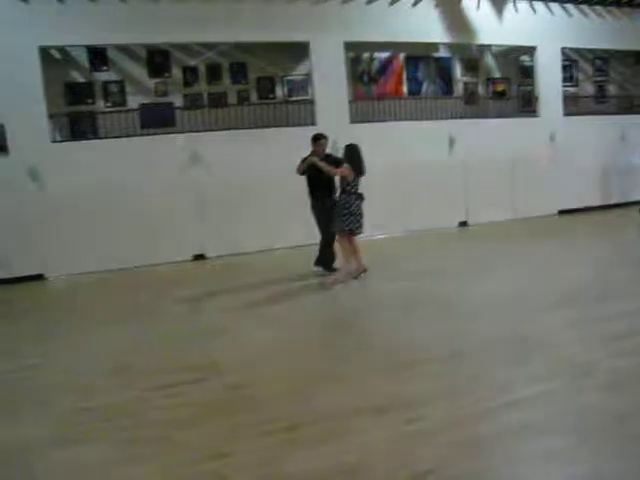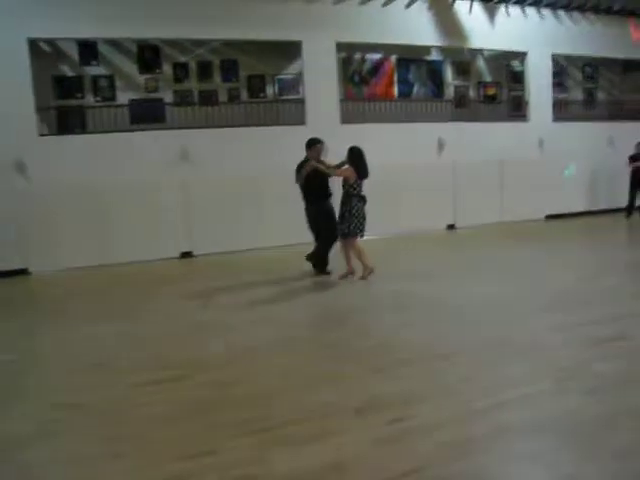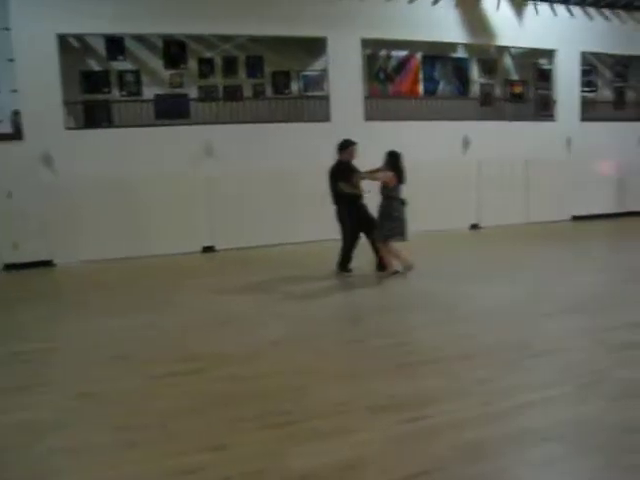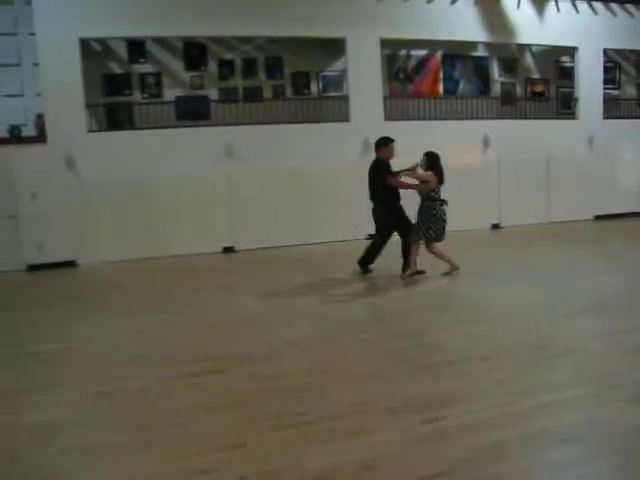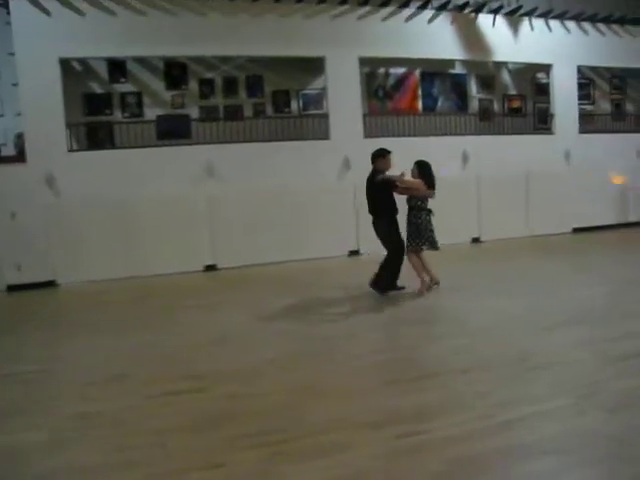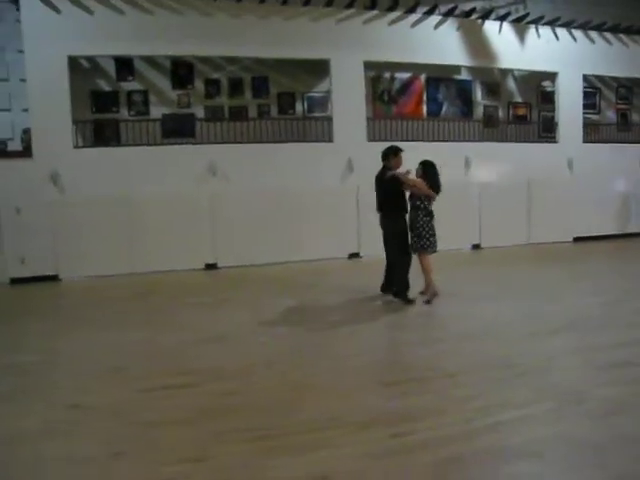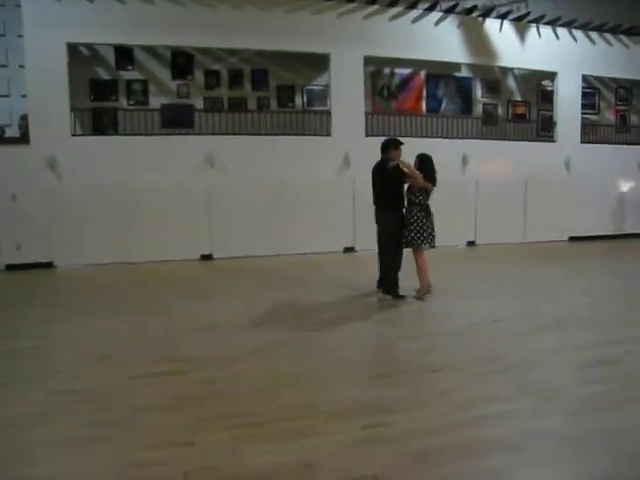
dt=0.3s
person 1, frame 1
left shoulder: (330, 158)
right shoulder: (309, 160)
left elbow: (344, 164)
right elbow: (299, 171)
right wrist: (309, 162)
left hip: (331, 199)
right hip: (318, 201)
left knee: (331, 231)
right knee: (328, 231)
left ankle: (321, 260)
right ankle: (327, 262)
person 1, frame 2
left shoulder: (321, 164)
right shoulder: (303, 166)
right elbow: (299, 181)
right wrist: (307, 168)
left hip: (326, 203)
right hip: (314, 206)
left knee: (332, 234)
right knee: (322, 237)
left ankle: (314, 257)
right ankle: (320, 266)
person 1, frame 3
left shoulder: (350, 167)
right shoulder: (337, 170)
left elbow: (362, 176)
right elbow: (343, 188)
right wrist: (356, 190)
left hip: (357, 205)
right hip: (345, 209)
left knee: (375, 231)
right knee: (350, 238)
left ankle: (382, 264)
right ankle: (343, 265)
person 1, frame 4
left shoulder: (383, 165)
right shoulder: (379, 165)
left elbow: (393, 179)
right elbow: (394, 182)
left wrist: (409, 170)
right wrist: (416, 187)
left hip: (393, 206)
right hip: (383, 208)
left knee: (409, 232)
right knee: (381, 238)
left ankle: (408, 266)
right ankle: (364, 262)
person 1, frame 5
left shoulder: (378, 177)
right shoulder: (377, 177)
right elbow: (398, 189)
left hip: (387, 219)
right hip: (383, 221)
left knee: (398, 250)
right knee: (395, 251)
left ankle: (390, 283)
right ankle: (378, 282)
person 1, frame 6
left shoulder: (384, 174)
right shoulder: (390, 175)
right elbow: (410, 187)
left hip: (389, 218)
right hip: (394, 219)
left knee: (393, 254)
right knee: (403, 254)
left ankle: (388, 286)
right ankle: (400, 291)
person 1, frame 7
left shoulder: (379, 167)
right shoulder: (390, 167)
right elbow: (414, 180)
right wrist: (426, 185)
left hip: (383, 212)
right hip: (391, 213)
left knee: (386, 249)
right knee: (394, 250)
left ankle: (383, 282)
right ankle: (390, 287)
person 2, frame 1
left shoulder: (348, 169)
right shoulder: (356, 169)
left elbow: (332, 171)
left wrist: (317, 161)
left hip: (347, 203)
right hip: (353, 203)
left knee: (343, 236)
right knee: (350, 237)
left ankle: (349, 266)
right ankle: (359, 265)
person 2, frame 2
left shoulder: (350, 171)
right shoulder: (358, 171)
left elbow: (333, 172)
left wrist: (316, 165)
left hip: (352, 206)
right hip: (355, 205)
left knee: (351, 239)
right knee: (345, 238)
left ankle: (367, 266)
right ankle: (349, 268)
person 2, frame 3
left shoulder: (390, 175)
right shoulder: (390, 175)
left elbow: (374, 177)
left hip: (391, 210)
right hip: (389, 209)
left knee: (383, 241)
right knee: (382, 240)
left ankle: (406, 262)
person 2, frame 4
left shoulder: (431, 175)
right shoulder: (426, 176)
left elbow: (416, 175)
left wrist: (403, 172)
left hip: (433, 212)
right hip: (428, 211)
person 2, frame 5
left shoulder: (420, 183)
right shoulder: (416, 186)
left elbow: (404, 182)
right elbow: (402, 190)
left hip: (420, 220)
right hip: (416, 220)
left knee: (411, 253)
right knee: (417, 253)
left ankle: (424, 281)
right ankle: (433, 278)
person 2, frame 6
left shoulder: (421, 183)
right shoulder: (430, 186)
left elbow: (408, 181)
left hip: (420, 221)
right hip: (424, 220)
left knee: (423, 256)
right knee: (423, 256)
left ankle: (432, 288)
right ankle: (428, 286)
person 2, frame 7
right shoulder: (428, 180)
left hip: (416, 216)
right hip: (422, 215)
left knee: (418, 252)
right knee: (420, 252)
left ankle: (424, 286)
right ankle: (426, 283)
